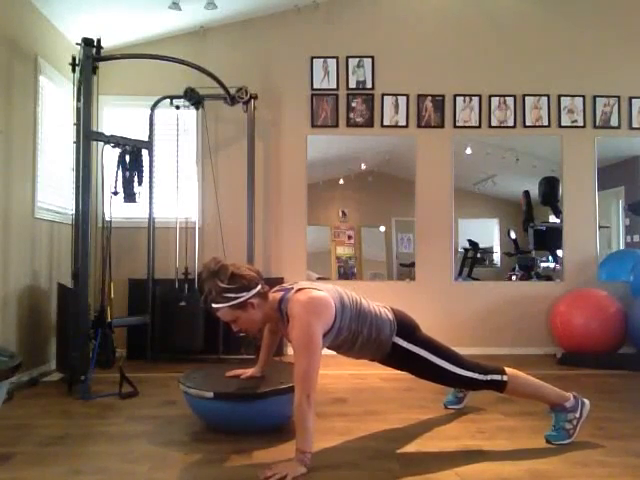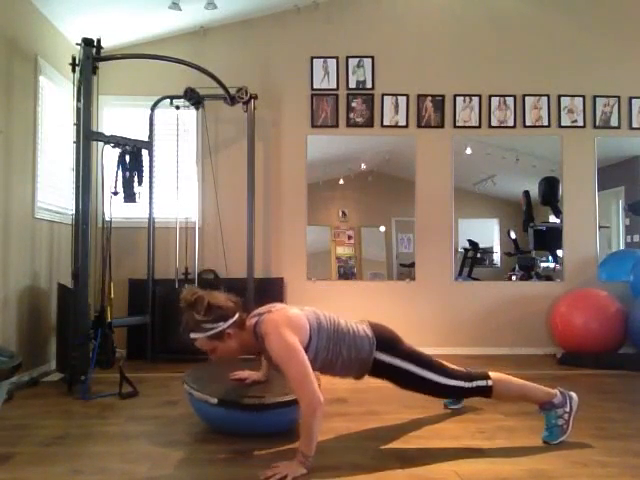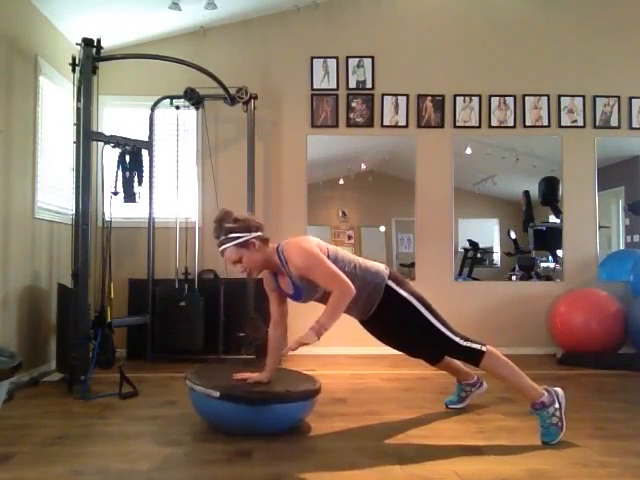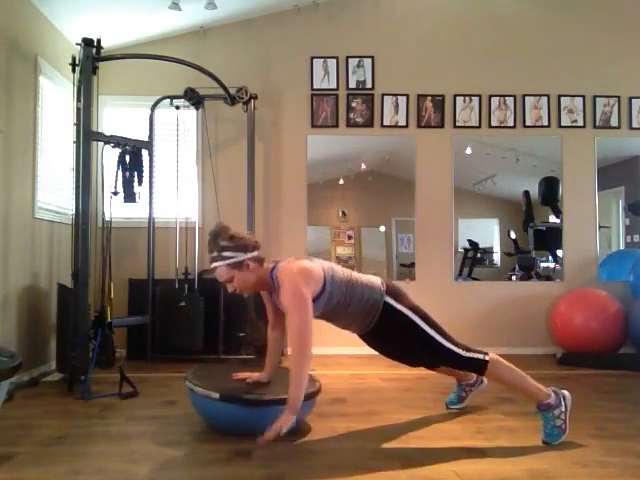
dt=1s
person 1, frame 1
left shoulder: (303, 312)
right shoulder: (275, 298)
left elbow: (305, 395)
right elbow: (273, 327)
right wrist: (259, 368)
left hip: (394, 337)
right hip: (380, 331)
left knee: (479, 375)
left ankle: (568, 403)
right ankle: (461, 389)
person 1, frame 2
left shoulder: (275, 334)
right shoulder: (254, 320)
left elbow: (313, 403)
right wrist: (262, 373)
left hip: (376, 351)
right hip: (362, 341)
left knee: (467, 385)
right knee: (437, 377)
left ankle: (555, 399)
right ankle: (460, 374)
person 1, frame 3
left shoulder: (297, 252)
right shoulder: (271, 276)
left elbow: (345, 289)
right elbow: (277, 325)
left wrist: (315, 331)
right wrist: (267, 373)
left hip: (387, 292)
right hip: (368, 312)
left knee: (456, 345)
right knee: (426, 351)
left ankle: (544, 399)
right ankle: (469, 382)
person 1, frame 4
left shoulder: (290, 281)
right shoulder: (266, 283)
left elbow: (302, 349)
right elbow: (277, 328)
left wrist: (290, 413)
right wrist: (265, 373)
left hip: (385, 307)
right hip: (367, 323)
left knee: (459, 355)
right knee: (424, 359)
left ankle: (550, 400)
right ankle: (467, 383)
